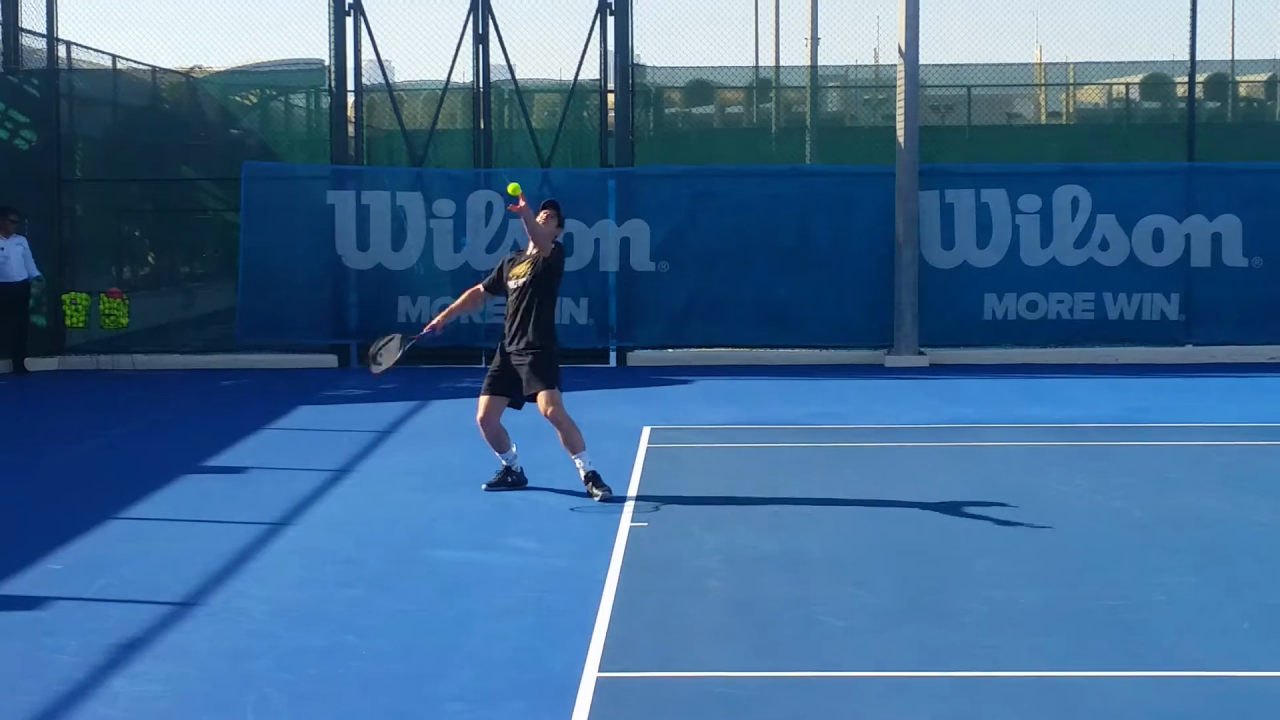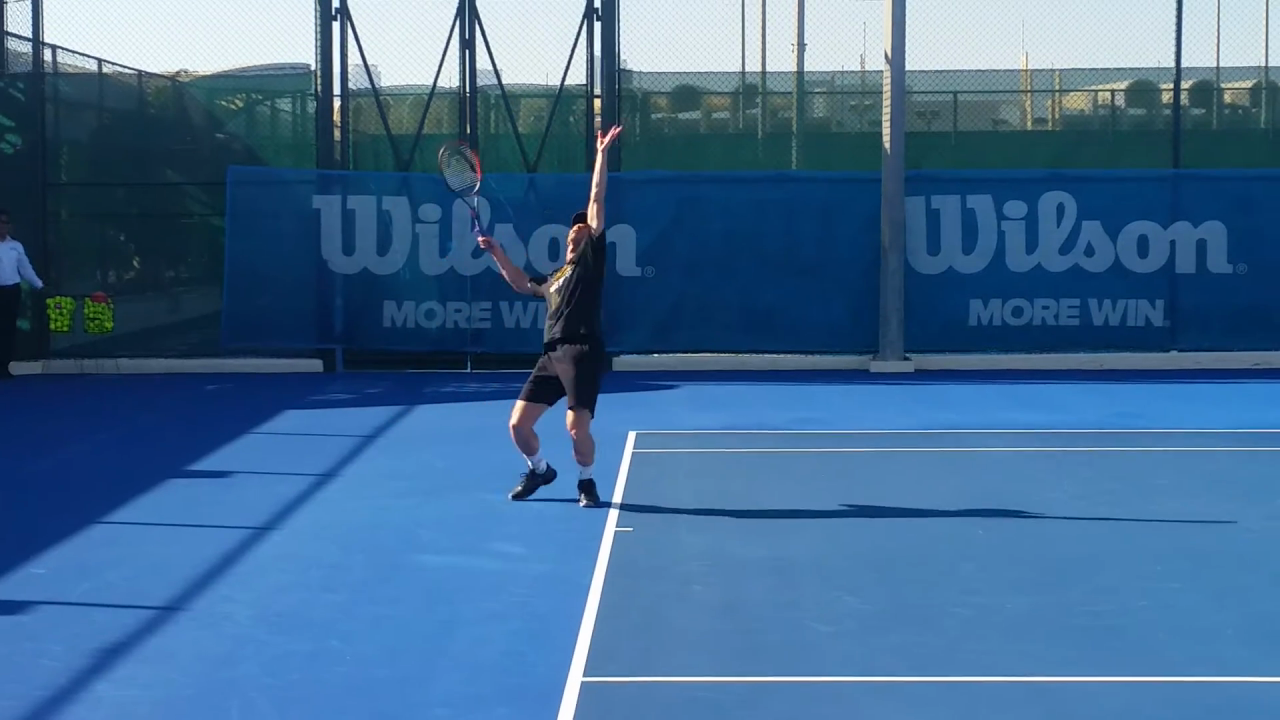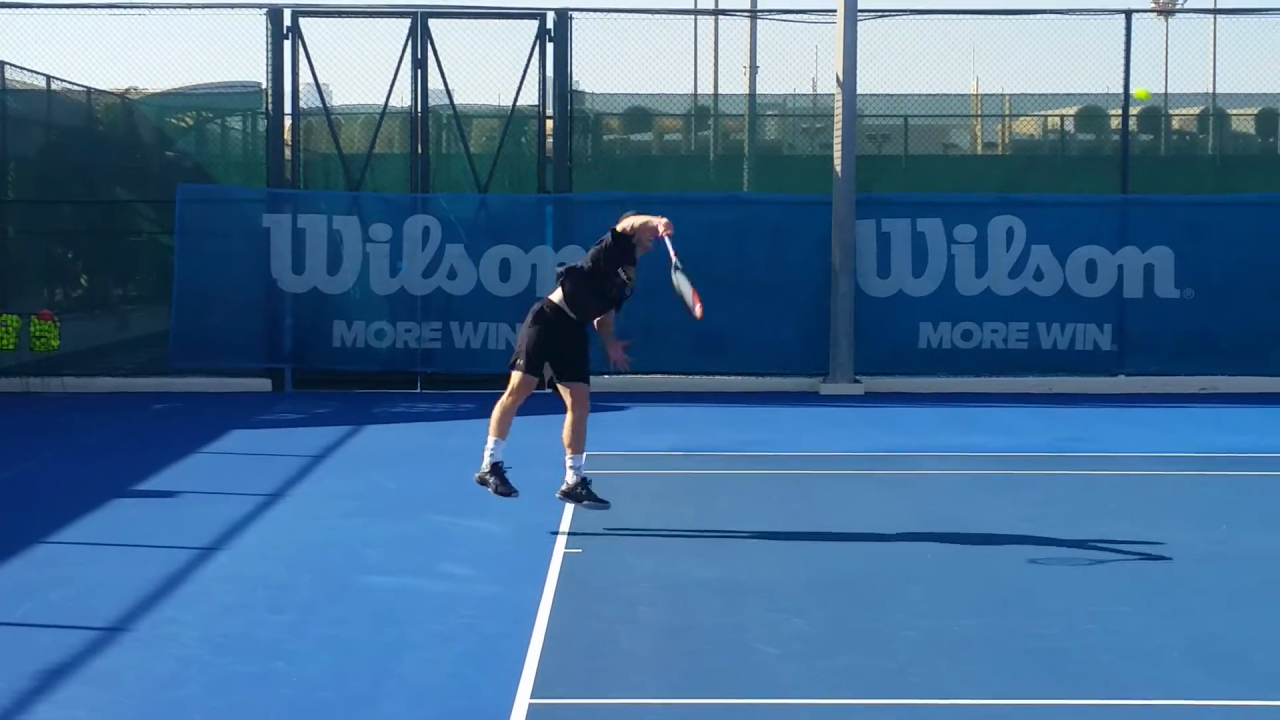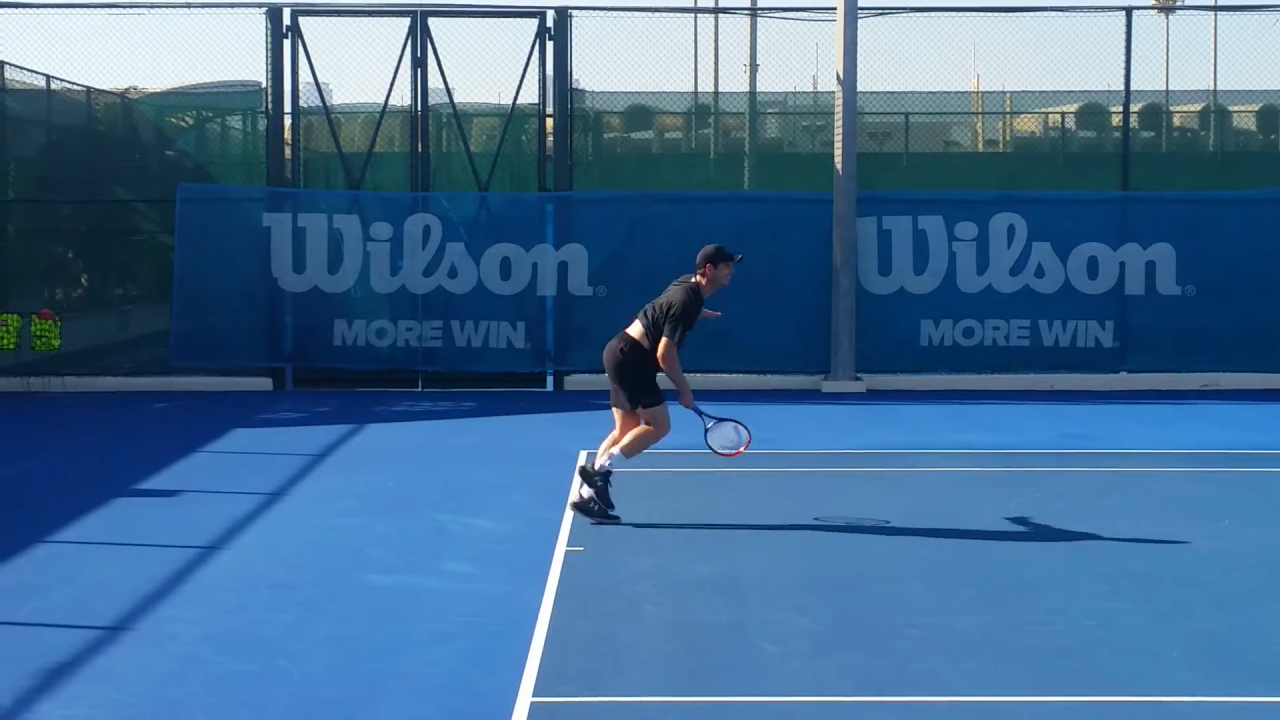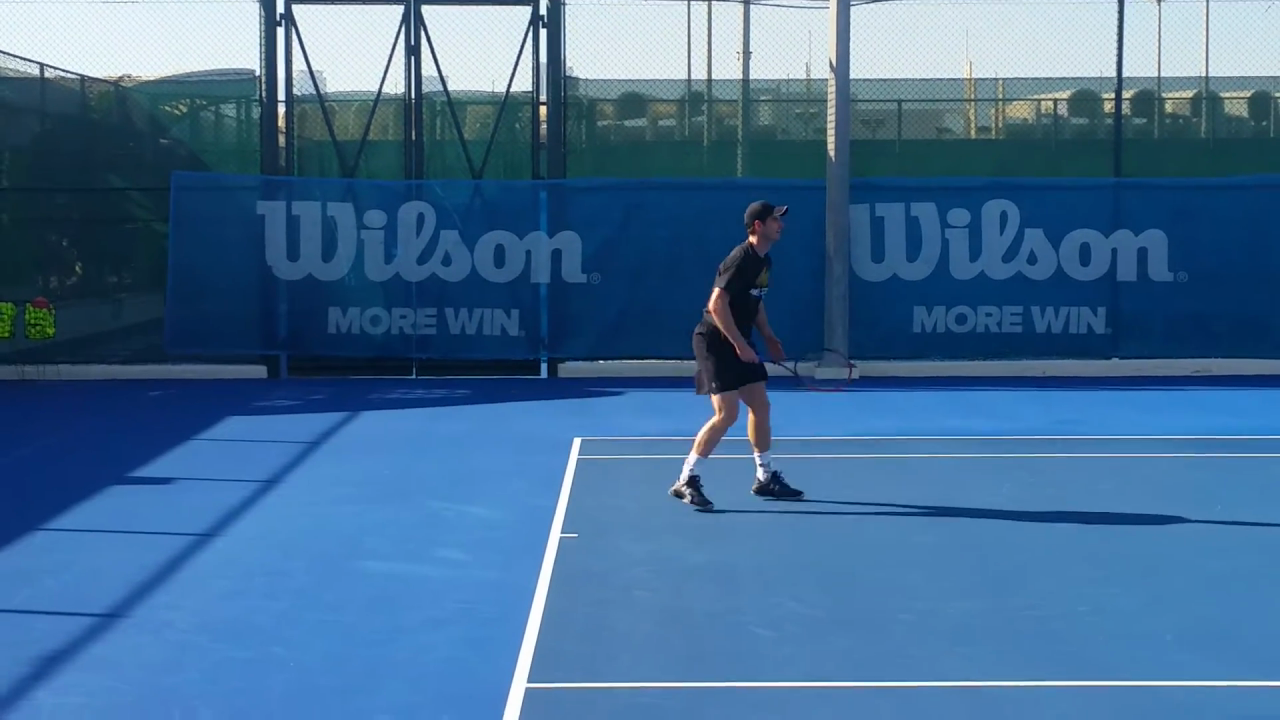
dt=0.5s
person 1, frame 1
left shoulder: (553, 252)
right shoulder: (510, 260)
left elbow: (540, 239)
right elbow: (479, 293)
left wrist: (524, 217)
right wrist: (443, 317)
left hip: (539, 354)
right hip: (509, 353)
left knee: (553, 411)
right knee: (486, 417)
left ankle: (589, 475)
right ankle: (513, 469)
person 1, frame 2
left shoulder: (593, 258)
right shoulder: (554, 279)
left elbow: (597, 200)
right elbow: (523, 283)
left wrist: (603, 153)
right wrist: (496, 251)
left hip: (584, 356)
right hip: (552, 357)
left knee: (577, 429)
right knee: (518, 423)
left ankle: (586, 481)
right ankle: (539, 470)
person 1, frame 3
left shoulder: (626, 279)
right shoulder: (618, 247)
right elbow: (632, 221)
left wrist: (612, 345)
right wrist: (659, 222)
left hip: (572, 332)
right hip: (549, 319)
left knee: (579, 407)
right knee: (518, 391)
left ankle: (574, 482)
right ankle: (491, 466)
person 1, frame 4
left shoulder: (688, 285)
right shoulder: (683, 303)
right elbow: (665, 353)
left wrist: (705, 313)
right wrist: (683, 389)
left hip: (623, 353)
right hip: (629, 356)
left knee: (625, 430)
right knee: (658, 425)
left ankle: (588, 495)
right ankle: (599, 469)
person 1, frame 5
left shoulder: (764, 261)
right shoulder: (740, 260)
right elbow: (717, 303)
left wrist: (769, 337)
right wrist: (739, 344)
left hip: (741, 345)
right hip: (715, 342)
left knee: (761, 407)
right knee: (726, 415)
left ankle: (766, 478)
right ankle: (687, 481)
